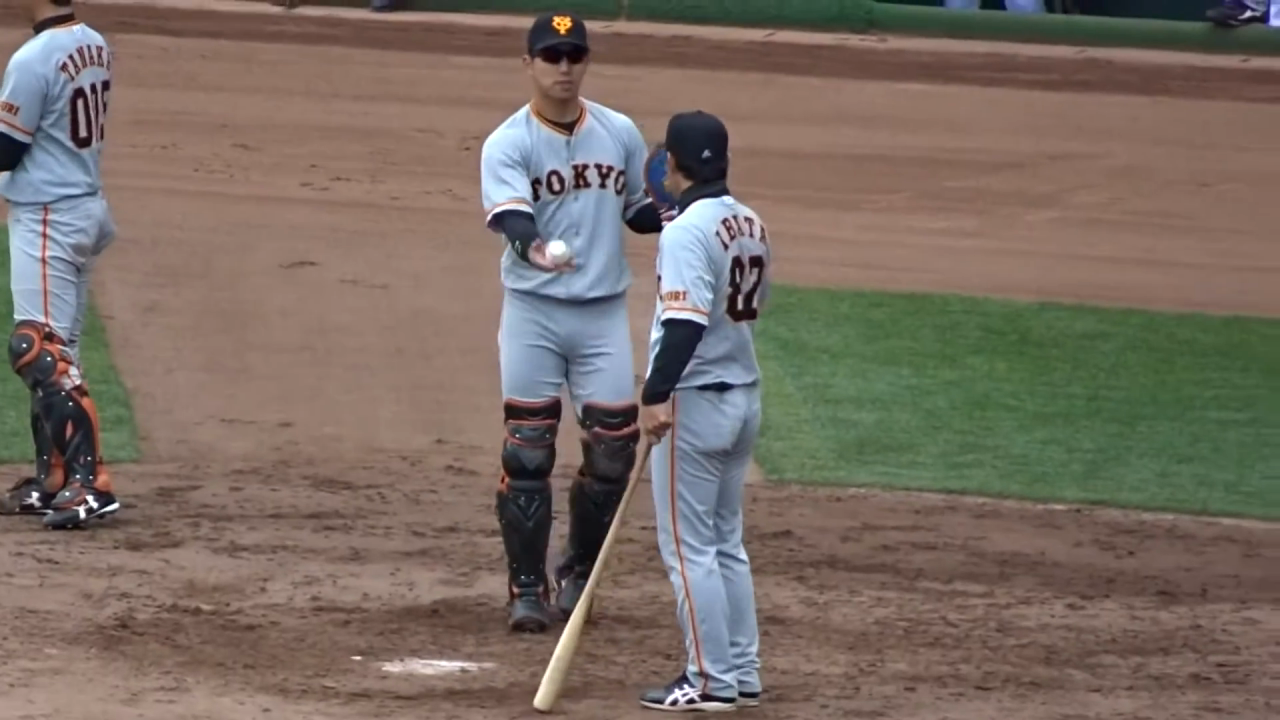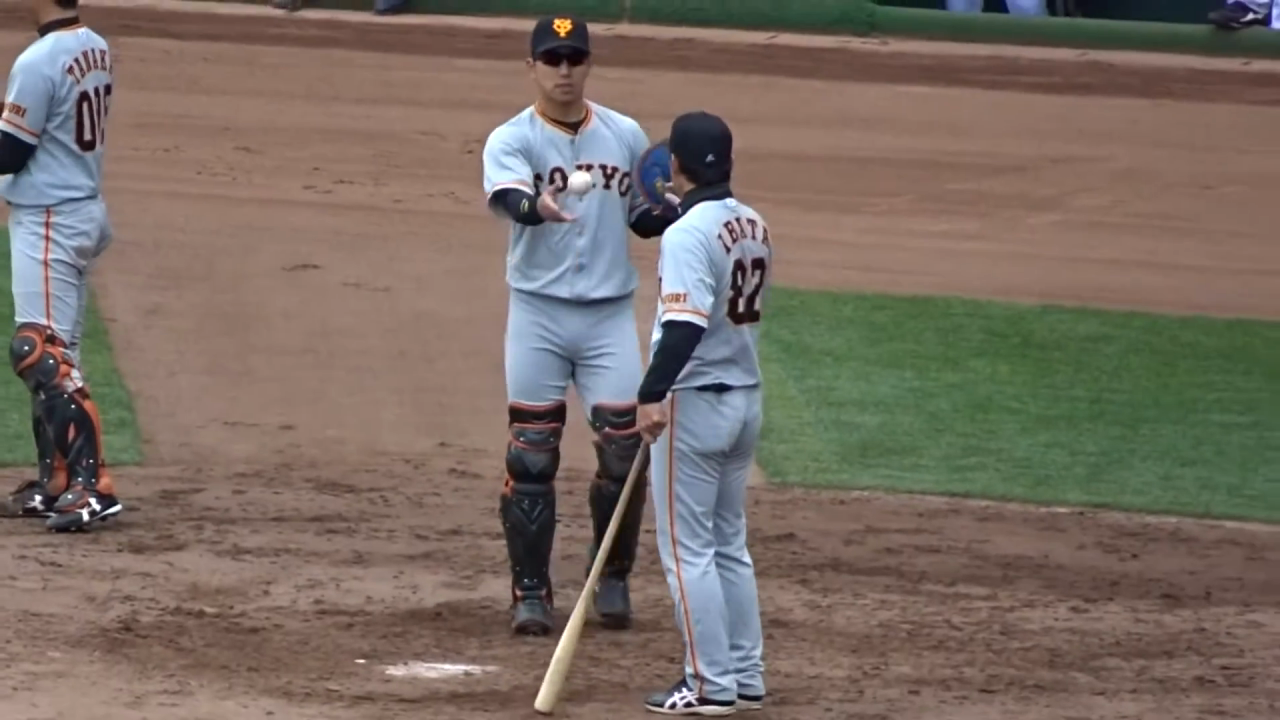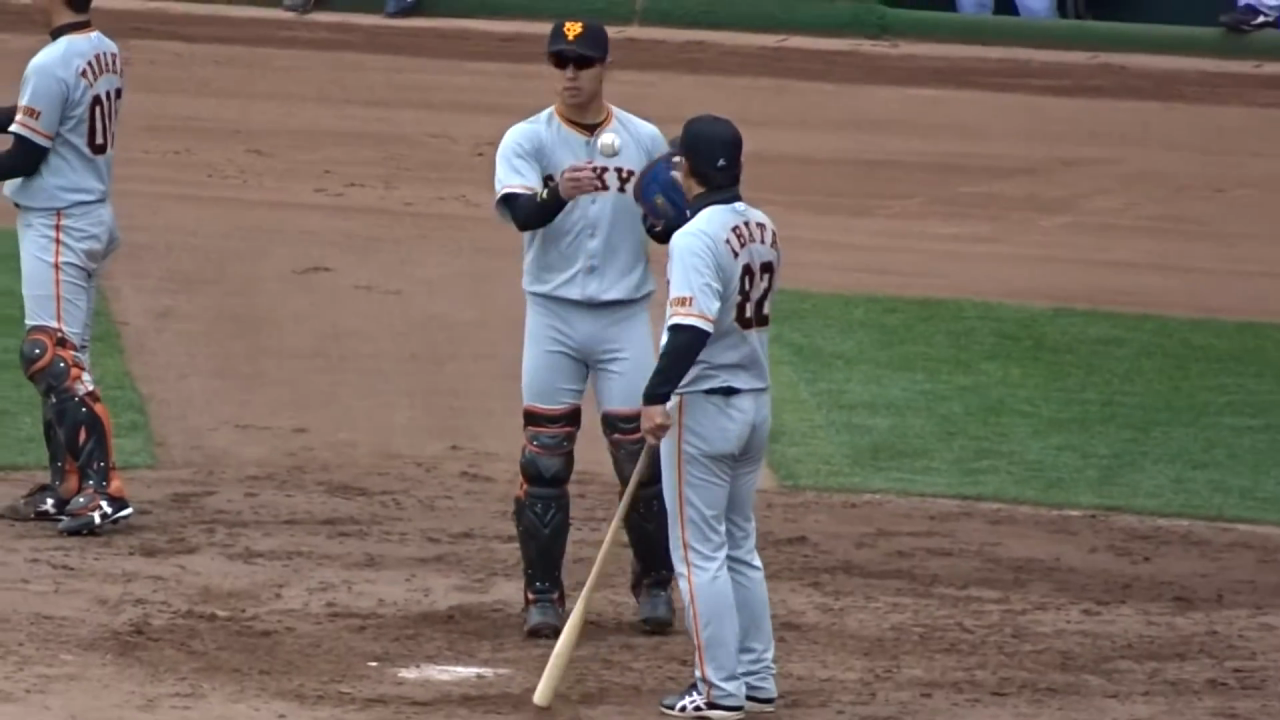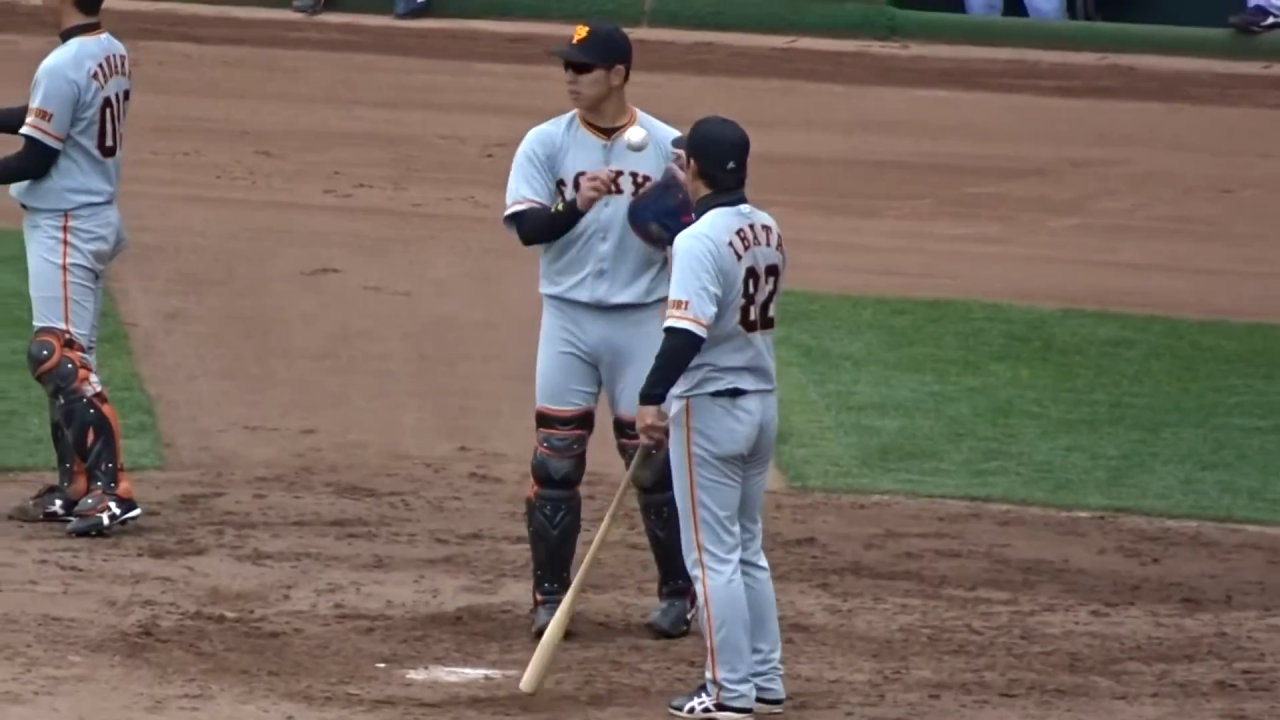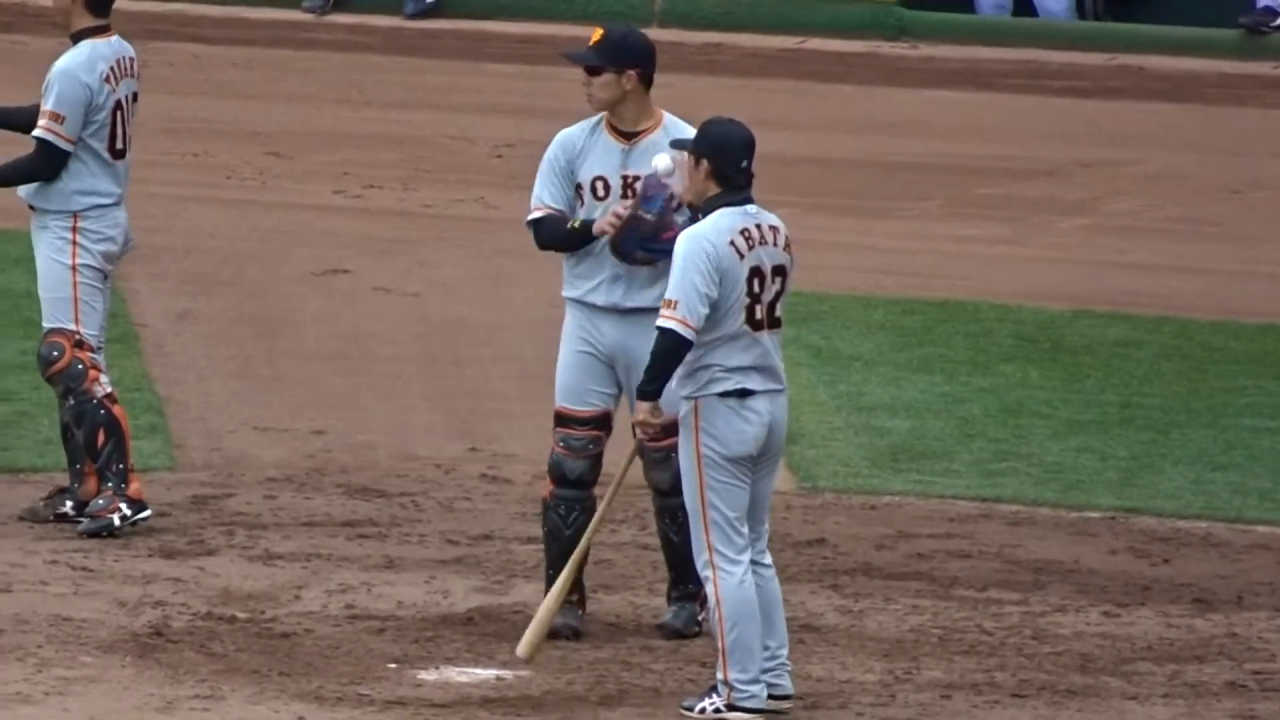
dt=0.1s
person 1, frame 1
left shoulder: (621, 132)
right shoulder: (507, 142)
left elbow: (640, 214)
right elbow: (508, 217)
right wrist: (533, 249)
left hip: (604, 314)
right hip: (532, 313)
left knee: (614, 448)
right knee: (527, 454)
left ankle: (579, 570)
right ankle: (527, 587)
person 1, frame 2
left shoulder: (626, 134)
right shoulder: (510, 139)
left elbow: (643, 218)
right elbow: (508, 202)
left wrist: (680, 211)
right wrist: (540, 207)
left hip: (610, 316)
right hip: (537, 314)
left knee: (622, 449)
right knee: (530, 457)
left ankle: (612, 575)
right ankle: (530, 590)
person 1, frame 3
left shoulder: (645, 139)
right shoulder: (526, 139)
right elbow: (519, 212)
right wrist: (560, 194)
left hip: (626, 319)
right hip: (553, 317)
left knee: (641, 452)
right knee: (545, 460)
left ankle: (654, 582)
right ankle: (543, 594)
person 1, frame 4
left shoulder: (666, 143)
right shoulder: (544, 143)
right elbow: (525, 226)
right wrist: (575, 205)
left hip: (640, 322)
right hip: (568, 320)
left knee: (652, 458)
right knee: (556, 462)
left ankle: (677, 591)
right ankle: (551, 594)
person 1, frame 5
right shoulder: (571, 144)
right elbow: (542, 228)
right wrist: (591, 228)
left hip: (659, 326)
right hip: (587, 321)
left knee: (669, 465)
right knee: (572, 462)
left ankle: (687, 595)
right ankle: (565, 596)
person 2, frame 1
left shoulder: (686, 231)
right shoulder: (751, 224)
left elbow: (685, 322)
left wrist: (654, 395)
left hip: (696, 400)
right hip: (742, 398)
left knee: (687, 547)
right knee: (724, 542)
left ankle: (712, 680)
right ankle: (741, 672)
person 2, frame 2
left shoulder: (688, 233)
right shoulder: (754, 226)
left elbow: (685, 324)
left wrist: (652, 394)
left hip: (696, 402)
right hip: (742, 400)
left knee: (685, 548)
right knee: (728, 545)
person 2, frame 3
left shoulder: (696, 237)
right shoulder: (764, 229)
left elbow: (691, 328)
left wrist: (656, 396)
left hip: (703, 405)
right hip: (753, 403)
left knee: (698, 553)
right knee: (738, 547)
person 2, frame 4
left shoulder: (699, 240)
right shoulder: (770, 231)
left elbow: (687, 331)
left wrist: (651, 397)
left hip: (711, 407)
right hip: (760, 404)
left knee: (711, 555)
right knee: (745, 549)
person 2, frame 5
left shoulder: (702, 238)
right shoulder: (778, 233)
left elbow: (679, 328)
left wrist: (647, 394)
left hip: (719, 409)
right hip: (771, 404)
left knee: (722, 556)
right knee: (754, 551)
person 3, frame 1
right shoulder: (93, 45)
left hip: (47, 218)
right hip: (81, 211)
right knee: (56, 348)
left ankle: (90, 483)
right ankle: (53, 480)
person 3, frame 2
right shoulder: (96, 48)
left hip: (48, 221)
right hip: (79, 213)
right knee: (56, 351)
left ankle: (93, 486)
right ankle: (55, 483)
person 3, frame 3
left shoulder: (51, 63)
right shoulder: (106, 52)
left hip: (58, 223)
right hip: (86, 217)
left knee: (51, 353)
right knee: (64, 352)
left ankle: (104, 488)
right ankle: (67, 486)
person 3, frame 4
left shoulder: (62, 65)
right shoulder: (115, 53)
left hip: (64, 225)
right hip: (90, 218)
left knee: (58, 354)
right knee: (70, 354)
left ankle: (111, 490)
right ankle: (75, 487)
person 3, frame 5
left shoulder: (73, 67)
right shoulder: (121, 54)
left elbow: (48, 161)
left hip: (73, 226)
right hip: (95, 220)
left knee: (68, 354)
right knee: (75, 354)
left ankle: (122, 491)
right ankle: (85, 488)
